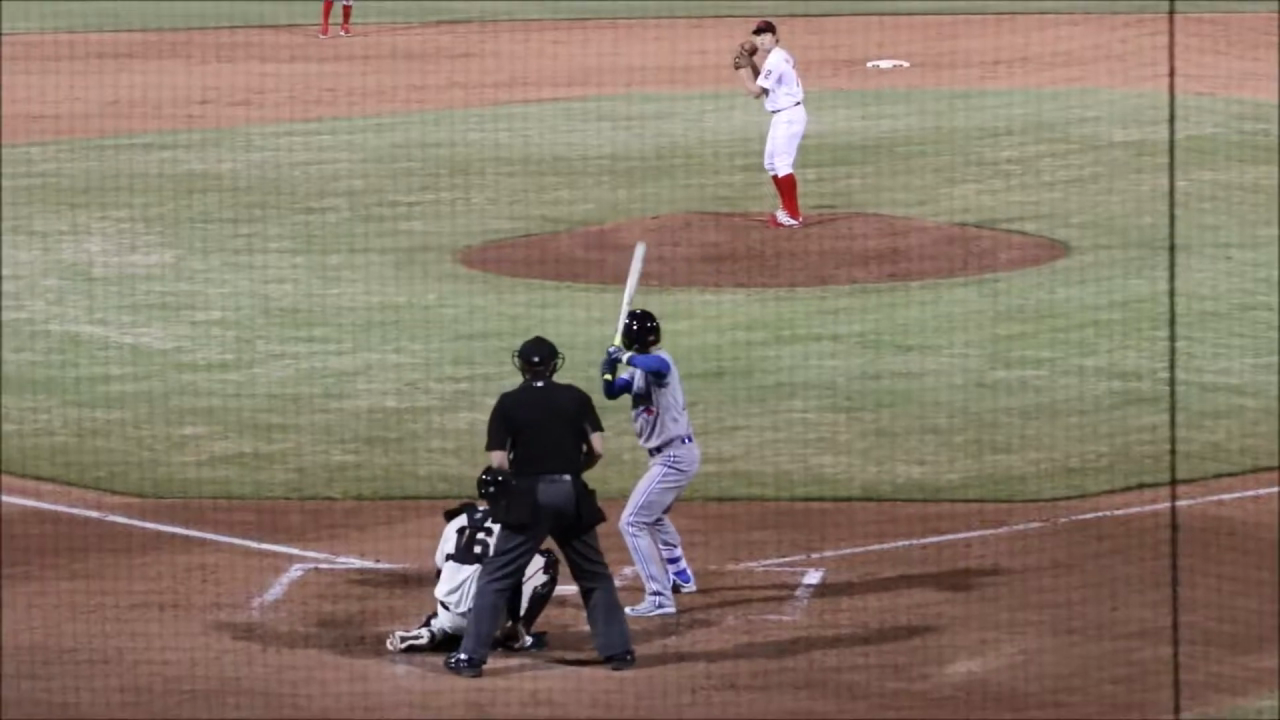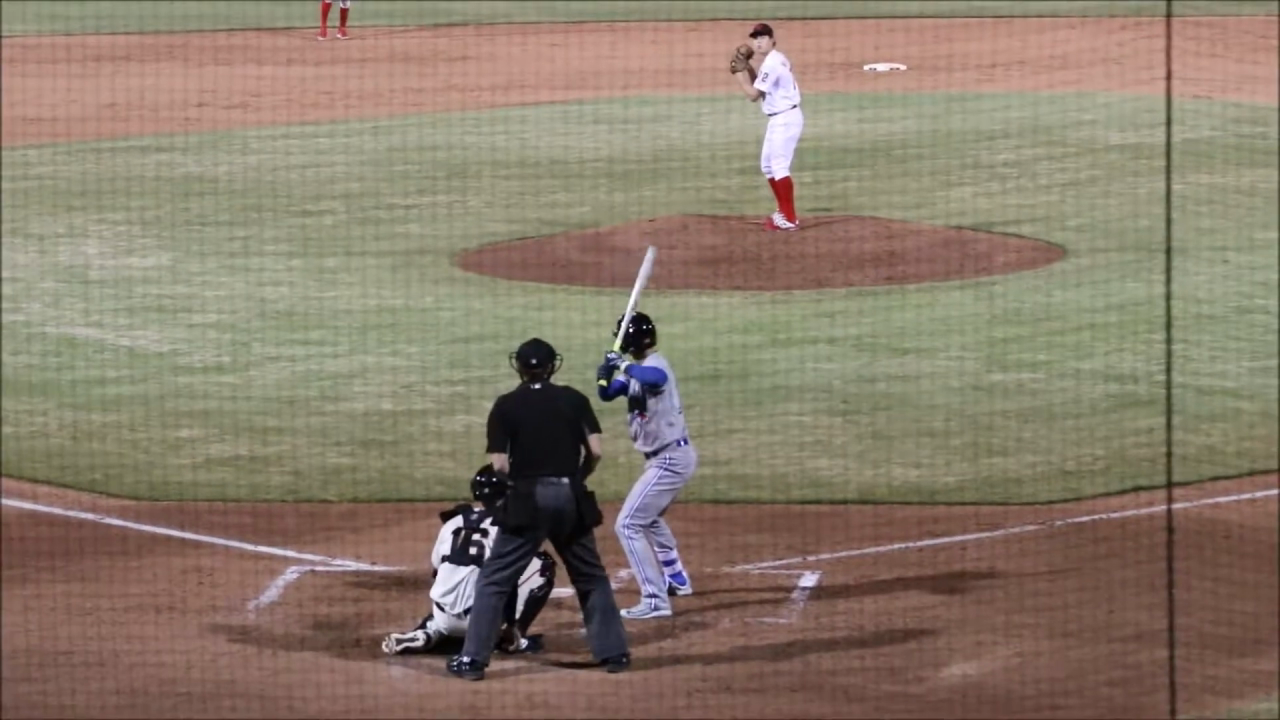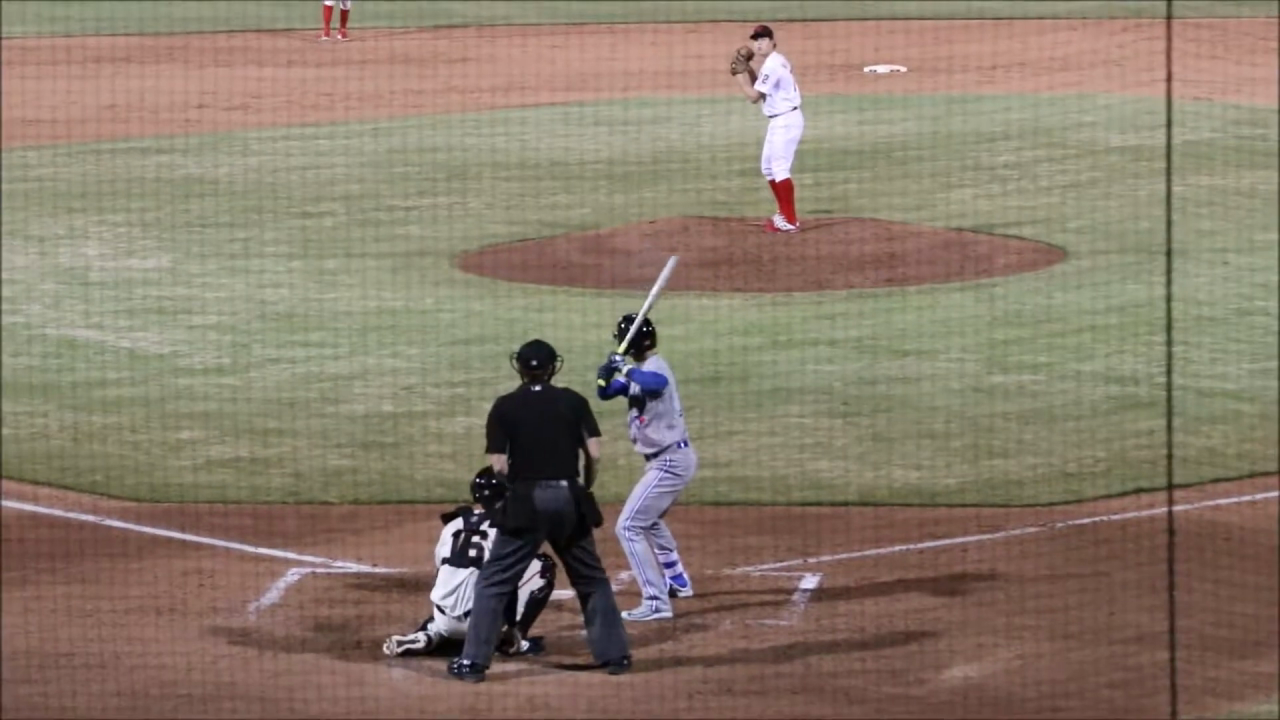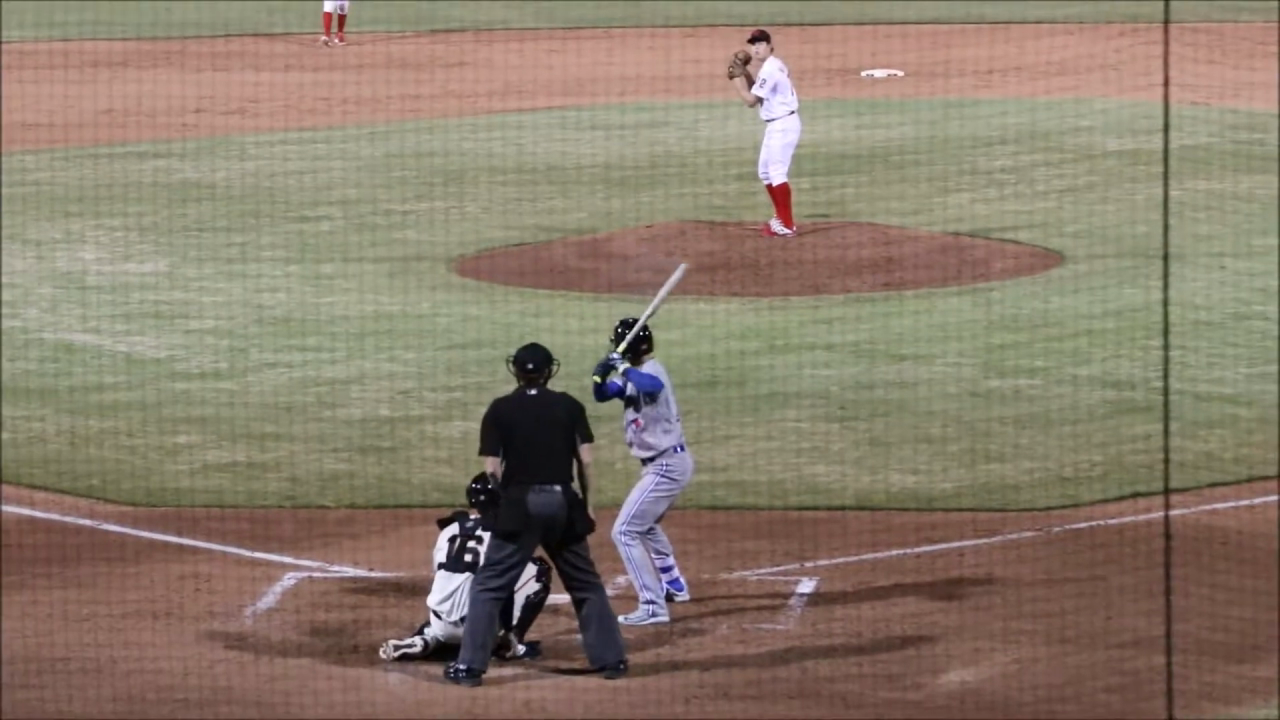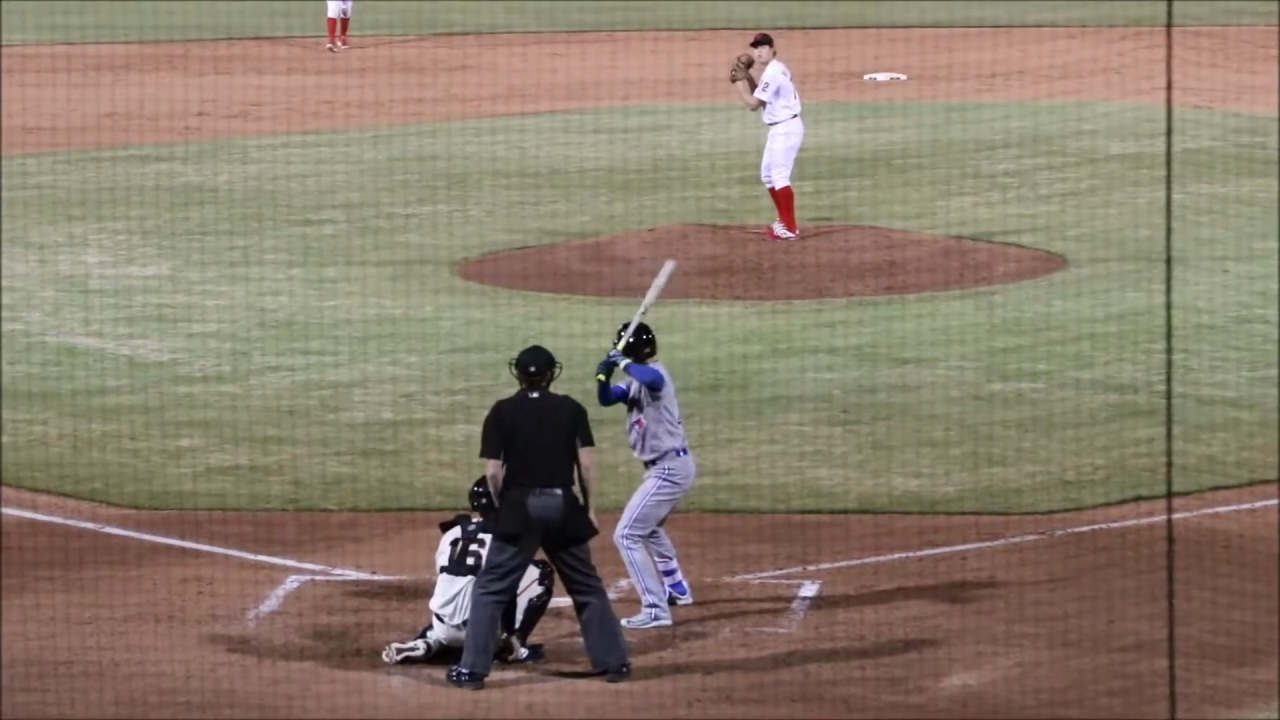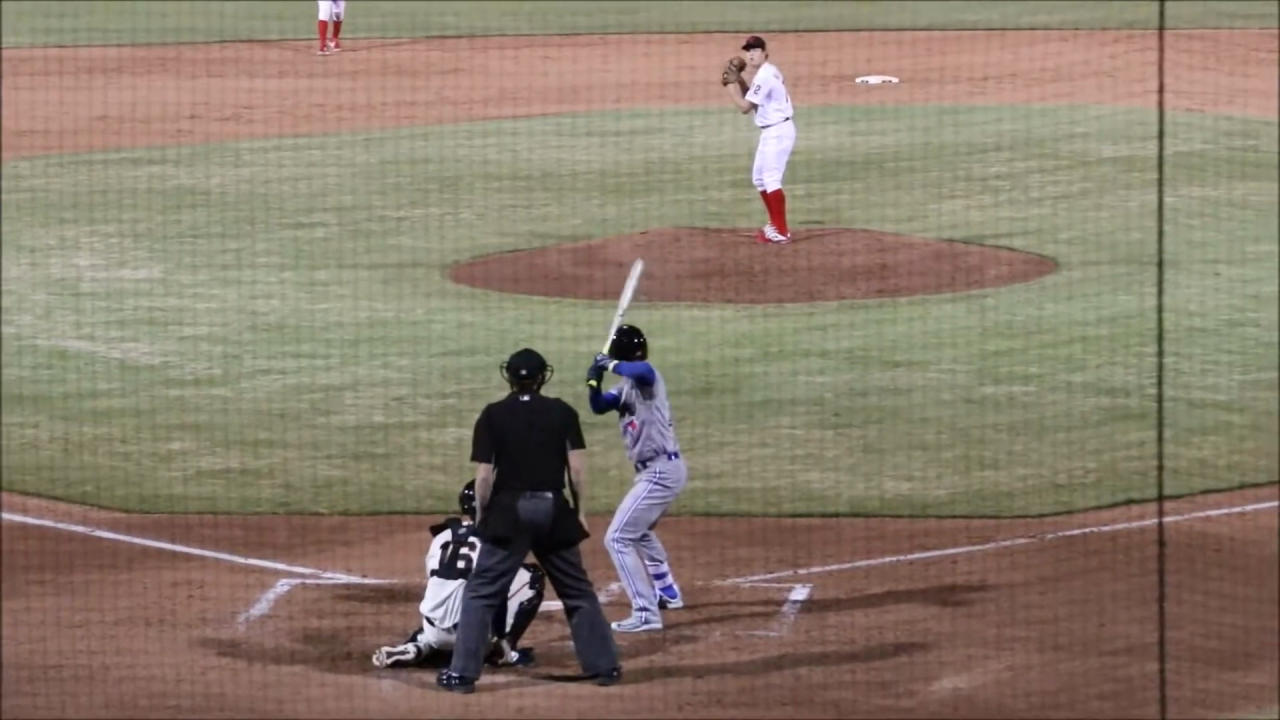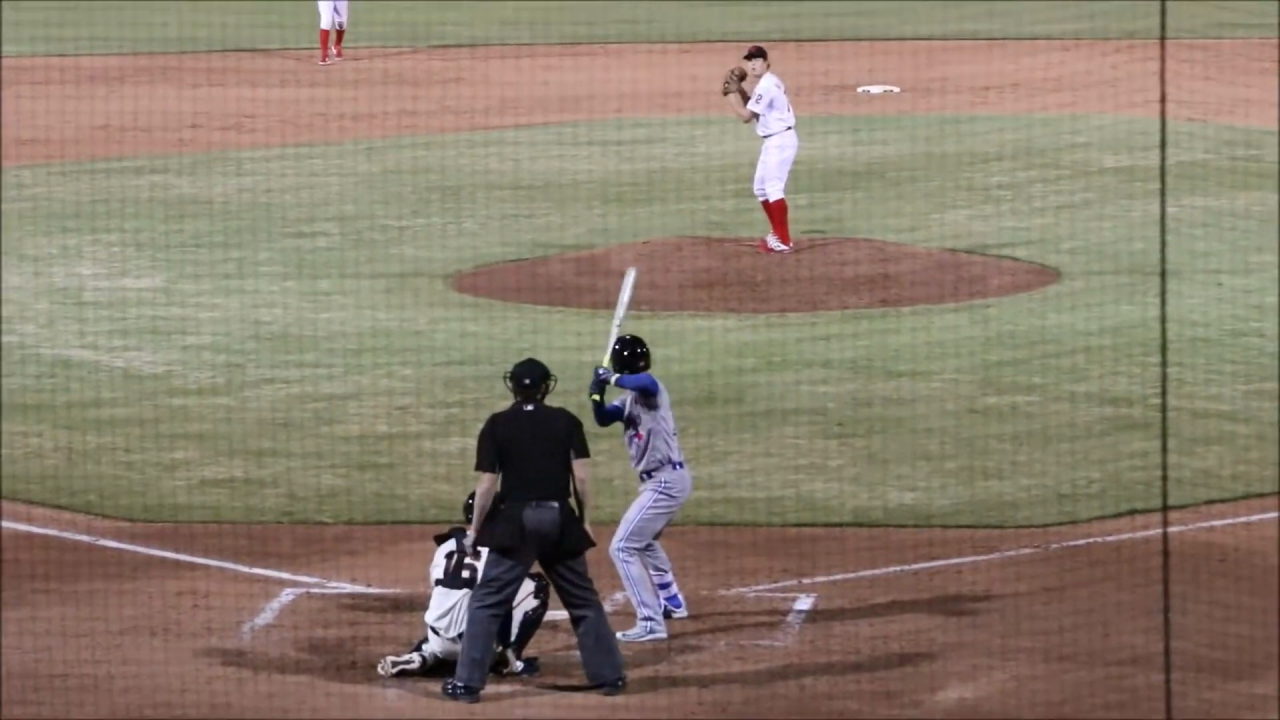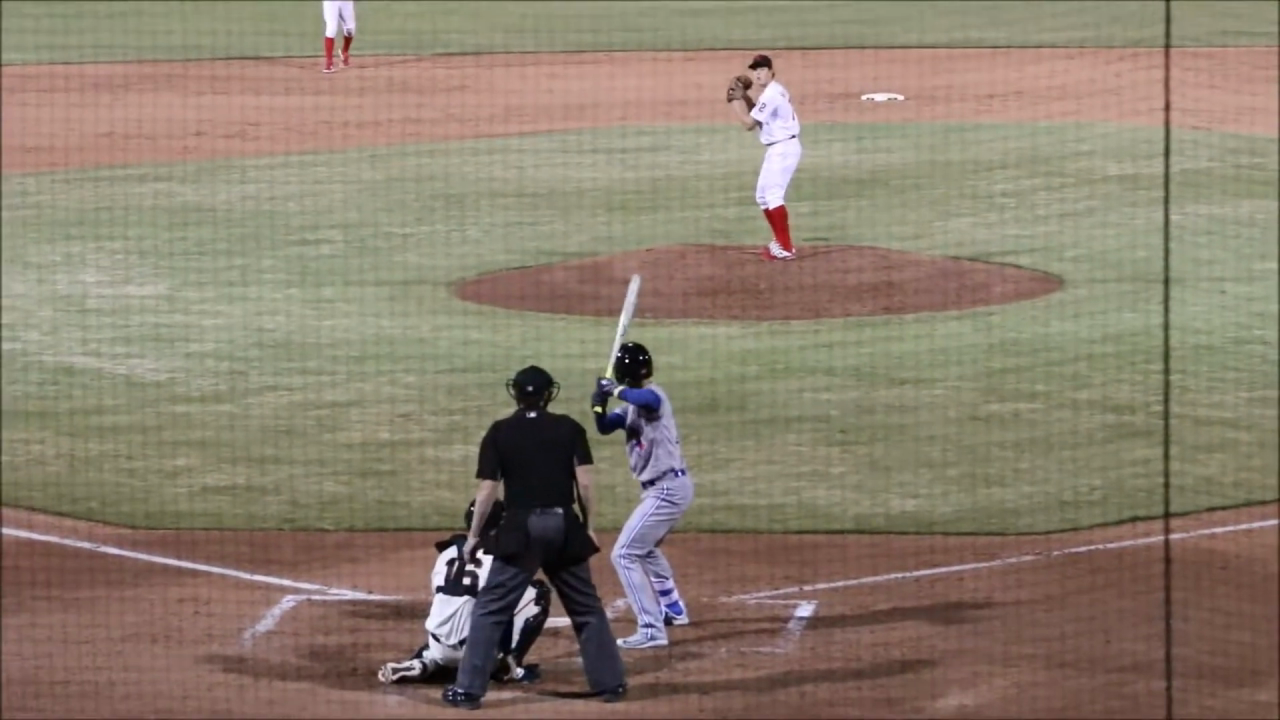
dt=0.1s
person 1, frame 1
left shoulder: (508, 403)
right shoulder: (576, 397)
left elbow: (497, 462)
right elbow: (597, 449)
left hip: (528, 497)
right hip: (572, 495)
left knee: (496, 577)
right knee: (595, 576)
left ankle: (471, 656)
right ankle: (617, 650)
person 1, frame 2
left shoulder: (505, 405)
right shoulder: (574, 399)
left elbow: (499, 465)
right elbow: (595, 451)
left hip: (527, 499)
right hip: (569, 496)
left knee: (495, 580)
right knee: (591, 578)
left ankle: (472, 659)
right ankle: (614, 653)
person 1, frame 3
left shoulder: (504, 406)
right shoulder: (574, 401)
left elbow: (499, 466)
right elbow: (594, 454)
right wrist: (583, 488)
left hip: (525, 502)
right hip: (568, 499)
left knee: (493, 582)
right knee: (592, 580)
left ankle: (473, 661)
right ankle: (615, 655)
person 1, frame 4
left shoulder: (500, 409)
right shoulder: (569, 405)
left elbow: (492, 468)
right elbow: (586, 461)
right wrist: (586, 502)
left hip: (519, 504)
right hip: (562, 503)
left knee: (489, 586)
right knee: (586, 584)
left ankle: (469, 665)
right ankle: (611, 659)
person 1, frame 5
left shoulder: (501, 411)
right shoulder: (571, 409)
left elbow: (493, 471)
right elbow: (585, 464)
left wrist: (503, 506)
right wrist: (588, 507)
left hip: (520, 507)
right hip: (562, 506)
left knee: (490, 590)
right knee: (588, 588)
left ankle: (472, 669)
right ankle: (613, 663)
person 1, frame 6
left shoulder: (493, 414)
right shoulder: (562, 411)
left elbow: (484, 474)
right elbow: (576, 467)
left wrist: (481, 516)
right wrist: (578, 511)
left hip: (510, 510)
right hip: (553, 509)
left knee: (481, 593)
right knee: (578, 591)
left ankle: (462, 672)
right ankle: (604, 666)
person 1, frame 7
left shoulder: (497, 424)
right shoulder: (566, 421)
left elbow: (487, 484)
right elbow: (580, 476)
left wrist: (475, 529)
right wrist: (584, 519)
left hip: (516, 520)
right hip: (559, 519)
left knee: (487, 603)
right knee: (584, 601)
left ankle: (467, 682)
right ankle: (609, 676)
person 1, frame 8
left shoulder: (499, 431)
right shoulder: (569, 428)
left elbow: (487, 490)
right elbow: (584, 482)
left wrist: (474, 535)
right wrist: (588, 525)
left hip: (520, 528)
right hip: (563, 525)
left knee: (490, 610)
right knee: (587, 608)
left ankle: (468, 689)
right ankle: (610, 683)
person 2, frame 1
left shoulder: (658, 362)
right shoulder: (639, 369)
left elbow: (658, 365)
right elbow: (612, 393)
left wrist: (624, 356)
right wrist: (609, 371)
left hip: (674, 455)
right hip: (674, 454)
left knee: (632, 522)
right knee: (653, 516)
left ankle: (660, 598)
right ankle: (680, 577)
person 2, frame 2
left shoulder: (655, 364)
right shoulder: (638, 367)
left elbow: (656, 379)
right elbow: (606, 395)
left wrist: (623, 364)
right wrist: (605, 373)
left hip: (670, 458)
right hip: (671, 456)
left knee: (628, 525)
right knee: (648, 518)
left ankle: (655, 600)
right ankle: (676, 579)
person 2, frame 3
left shoulder: (655, 367)
right shoulder: (640, 369)
left elbow: (657, 385)
right elbow: (605, 394)
left wrist: (625, 367)
right wrist: (606, 374)
left hip: (670, 460)
right hip: (671, 458)
left knee: (628, 527)
right knee: (649, 521)
left ankle: (656, 602)
right ankle: (677, 581)
person 2, frame 4
left shoulder: (651, 372)
right shoulder: (633, 377)
left elbow: (652, 385)
right elbow: (602, 395)
left wrist: (621, 365)
right wrist: (601, 373)
left hip: (666, 465)
right hip: (669, 463)
left knee: (625, 531)
right knee: (645, 525)
left ankle: (653, 606)
right ankle: (674, 585)
person 2, frame 5
left shoulder: (653, 372)
right shoulder: (637, 378)
left elbow: (653, 380)
right elbow: (606, 399)
left wrist: (623, 363)
right wrist: (604, 373)
left hip: (668, 468)
right hip: (671, 466)
left knee: (627, 534)
right knee: (648, 528)
left ankle: (655, 609)
right ankle: (676, 589)
person 2, frame 6
left shoulder: (645, 376)
right shoulder: (628, 383)
left elbow: (643, 369)
right elbow: (599, 407)
left wrist: (610, 366)
right wrist: (594, 380)
left hip: (660, 471)
right hip: (660, 469)
left knee: (617, 538)
right knee: (639, 531)
left ankle: (646, 613)
right ankle: (667, 592)
person 2, frame 7
left shoulder: (648, 388)
right shoulder: (631, 395)
left elbow: (647, 381)
right elbow: (603, 419)
left wrist: (613, 378)
right wrist: (597, 394)
left hip: (665, 481)
right hip: (665, 479)
left knee: (623, 547)
right knee: (644, 541)
left ankle: (651, 623)
right ankle: (672, 602)
person 2, frame 8
left shoulder: (650, 393)
right shoulder: (633, 401)
left elbow: (649, 399)
right elbow: (605, 427)
left wrist: (615, 390)
right wrist: (600, 403)
left hip: (667, 488)
right hip: (667, 487)
left knee: (624, 554)
right knee: (645, 548)
left ankle: (652, 629)
right ankle: (673, 609)
person 3, frame 1
left shoulder: (775, 60)
right shoulder: (777, 57)
left elbow: (756, 91)
right elbow: (763, 82)
left wrist: (741, 69)
right wrist: (749, 63)
left hip: (789, 116)
right hip: (783, 116)
left knee: (782, 164)
right knee: (771, 163)
left ankle: (794, 216)
right ankle: (787, 209)
person 3, frame 2
left shoulder: (771, 63)
right shoulder: (774, 60)
left elbow: (753, 94)
right elbow: (760, 86)
left wrist: (739, 72)
right wrist: (746, 67)
left hip: (785, 119)
right hip: (779, 119)
left knee: (779, 167)
right knee: (768, 165)
left ankle: (790, 218)
right ankle: (783, 212)
person 3, frame 3
left shoulder: (772, 65)
right shoulder: (775, 61)
left elbow: (753, 96)
right elbow: (760, 88)
left wrist: (739, 74)
right wrist: (746, 69)
left hip: (786, 121)
right hip: (779, 121)
left knee: (779, 169)
right knee: (768, 167)
left ankle: (790, 220)
right ankle: (784, 213)
person 3, frame 4
left shoulder: (769, 69)
right shoulder: (772, 66)
left elbow: (751, 100)
right elbow: (758, 92)
left wrist: (736, 78)
right wrist: (743, 73)
left hip: (783, 125)
right hip: (776, 125)
left knee: (777, 173)
right knee: (765, 171)
left ankle: (787, 225)
right ankle: (781, 218)
person 3, frame 5
left shoulder: (772, 72)
right shoulder: (774, 69)
left elbow: (753, 104)
right elbow: (760, 95)
left wrist: (738, 82)
right wrist: (746, 76)
left hip: (786, 128)
right hip: (779, 129)
left knee: (779, 176)
right knee: (768, 175)
left ankle: (790, 228)
right ankle: (783, 221)
person 3, frame 6
left shoulder: (764, 75)
right shoulder: (766, 73)
left elbow: (745, 107)
right elbow: (752, 98)
left wrist: (729, 85)
right wrist: (737, 79)
left hip: (778, 131)
right hip: (771, 132)
left knee: (771, 180)
right knee: (760, 178)
left ankle: (781, 232)
right ankle: (775, 225)
person 3, frame 7
left shoulder: (766, 85)
right shoulder: (767, 82)
left elbow: (746, 116)
right elbow: (753, 108)
left wrist: (730, 95)
right wrist: (738, 89)
left hip: (780, 141)
right hip: (773, 141)
left knee: (774, 189)
right knee: (761, 188)
left ankle: (784, 241)
right ankle: (777, 234)
person 3, frame 8
left shoulder: (771, 94)
right shoulder: (773, 91)
left elbow: (749, 124)
right elbow: (757, 115)
left wrist: (734, 102)
right wrist: (743, 97)
left hip: (784, 148)
right hip: (780, 148)
left knee: (774, 197)
right knee: (766, 195)
left ankle: (786, 248)
right ankle: (780, 241)
person 4, frame 1
left shoulder: (456, 522)
right wrist: (516, 623)
left hip: (449, 616)
right knee: (546, 562)
left ankle: (433, 631)
right ankle: (516, 635)
person 4, frame 2
left shoulder: (451, 524)
right wrist: (512, 625)
left hip: (445, 618)
right knee: (543, 564)
left ankle: (428, 632)
right ankle: (513, 636)
person 4, frame 3
left shoulder: (452, 526)
right wrist: (513, 628)
left hip: (445, 620)
right knee: (543, 566)
left ankle: (429, 635)
right ankle: (513, 639)
person 4, frame 4
left shoulder: (448, 531)
right wrist: (509, 632)
left hip: (442, 625)
right knee: (538, 570)
left ankle: (426, 639)
right ankle: (510, 644)
person 4, frame 5
left shoulder: (450, 534)
right wrist: (511, 636)
left hip: (444, 628)
right knee: (541, 574)
left ankle: (428, 642)
right ankle: (512, 648)
person 4, frame 6
left shoulder: (441, 537)
right wrist: (502, 639)
left hip: (435, 632)
right knee: (532, 577)
left ankle: (419, 646)
right ankle: (503, 650)
person 4, frame 7
left shoulder: (445, 546)
right wrist: (507, 649)
left hip: (439, 641)
right knee: (537, 587)
left ankle: (424, 655)
right ankle: (508, 660)
person 4, frame 8
left shoulder: (446, 554)
right wrist: (508, 656)
left hip: (440, 648)
right knee: (538, 594)
left ankle: (424, 662)
right ankle: (509, 665)
